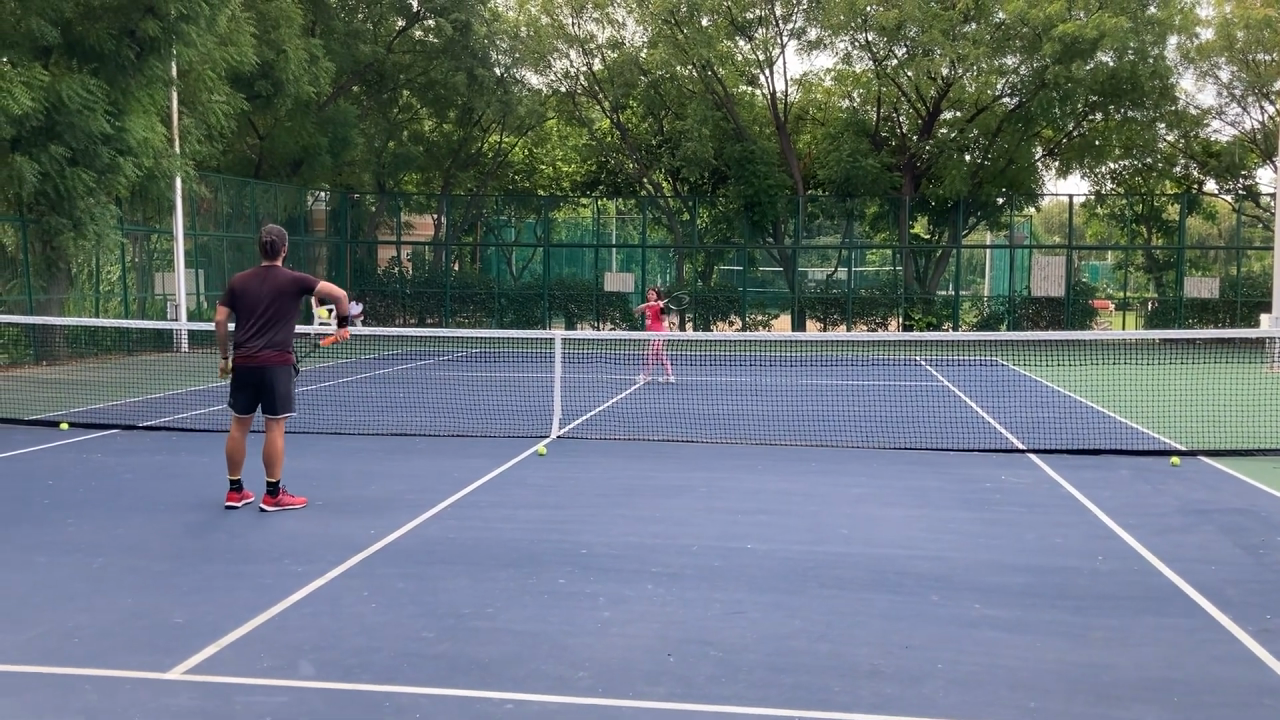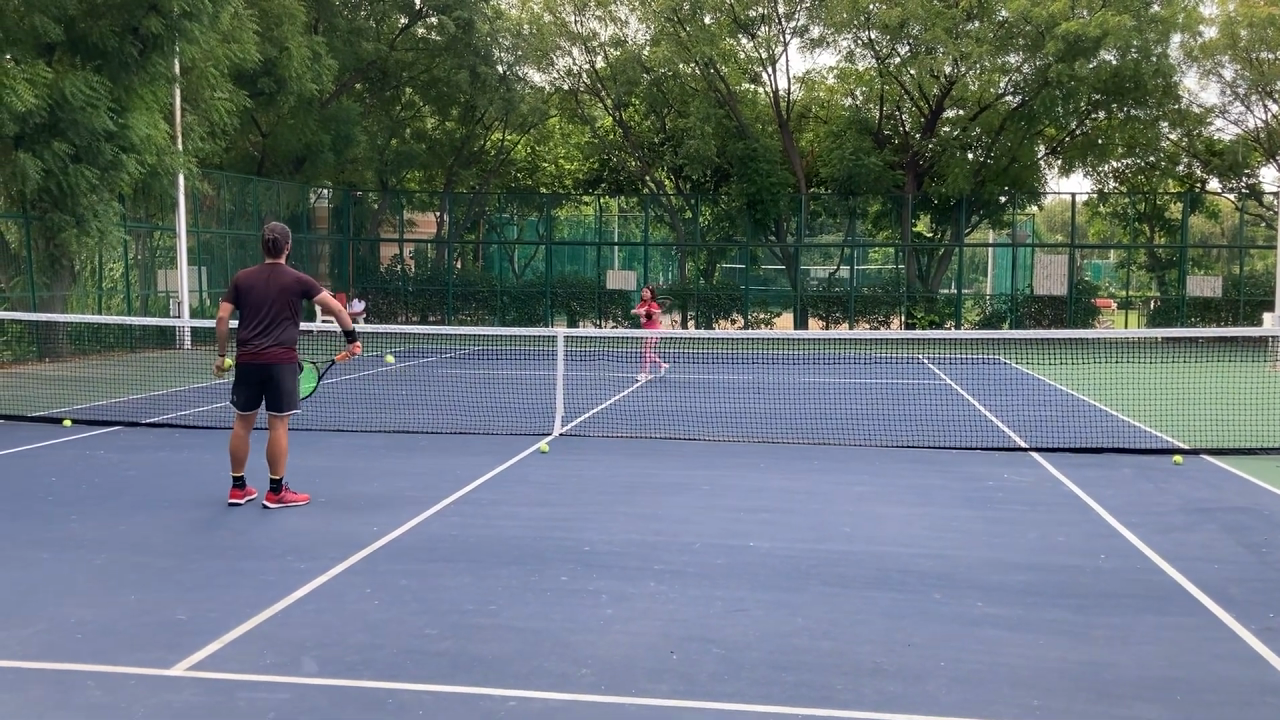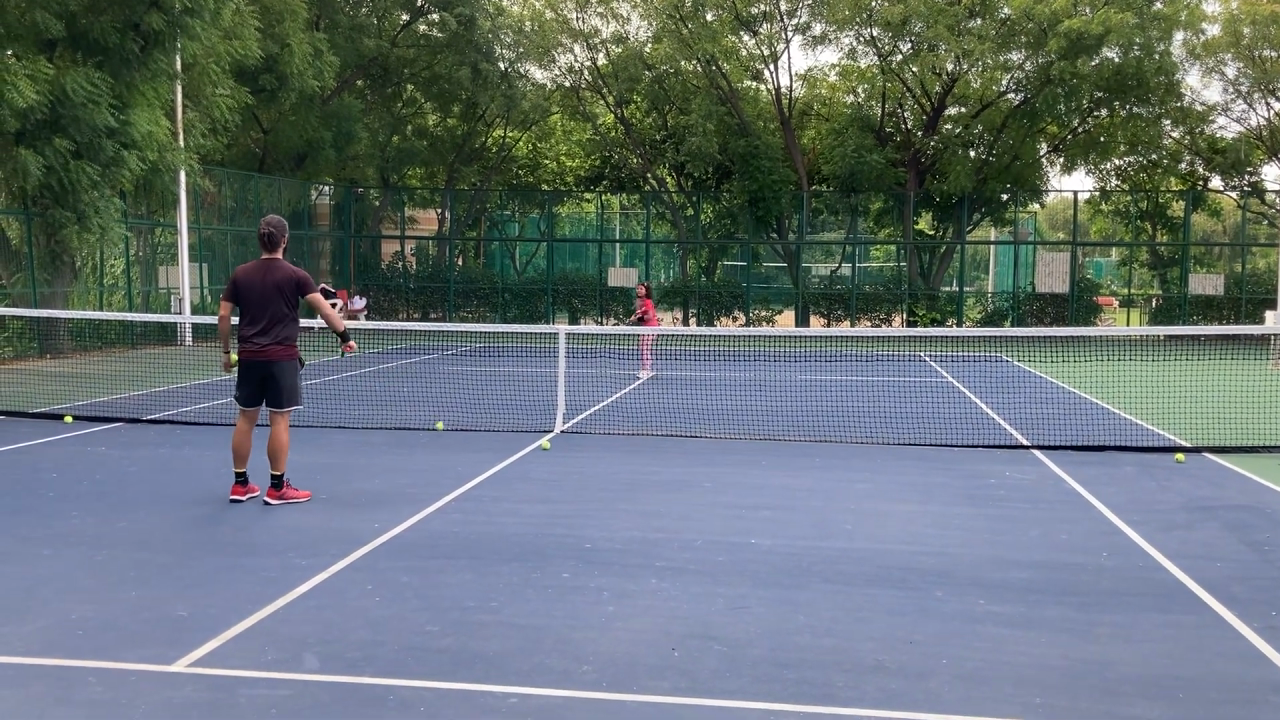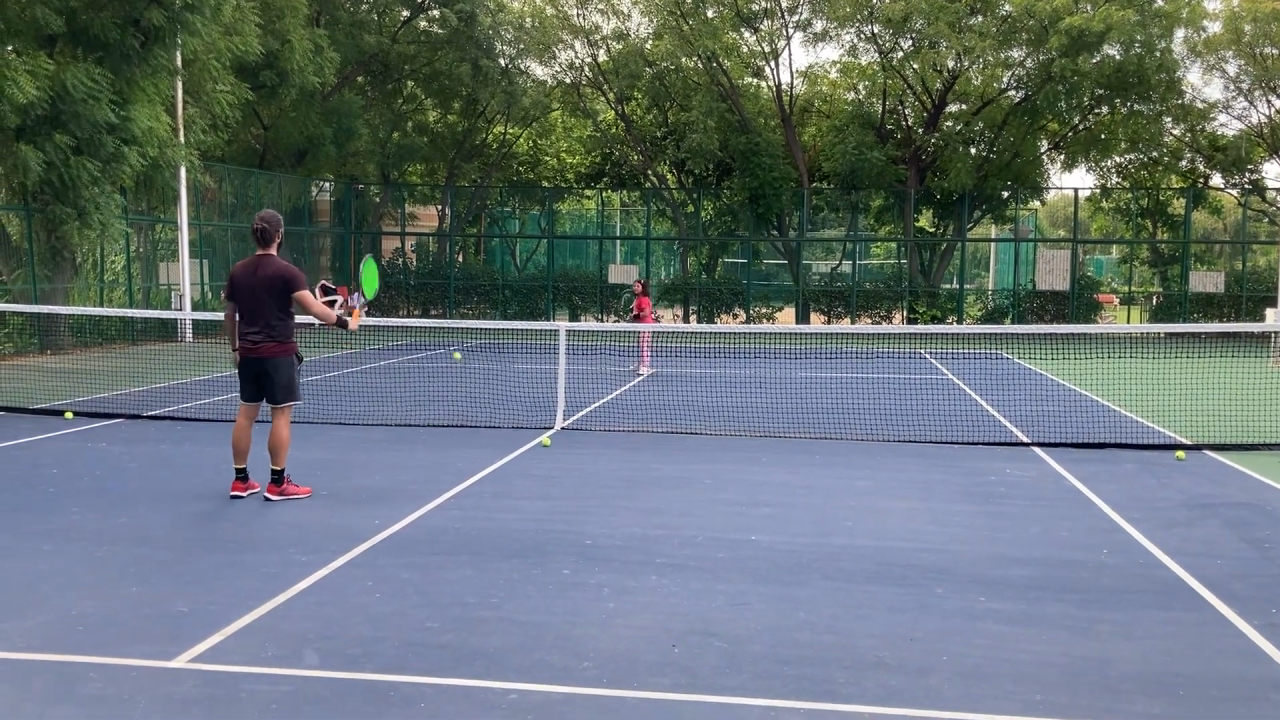
dt=0.2s
person 1, frame 1
left shoulder: (238, 280)
right shoulder: (293, 280)
left elbow: (220, 320)
right elbow: (338, 294)
left wrist: (224, 357)
right wrist: (343, 323)
left hip: (243, 363)
right hip: (275, 363)
left knee: (239, 426)
right knee: (275, 427)
left ankle: (234, 490)
right ankle: (273, 494)
person 1, frame 2
left shoulder: (242, 278)
right shoulder: (297, 280)
left elbow: (222, 317)
right elbow: (336, 308)
left wrist: (221, 354)
right wrist: (351, 338)
left hip: (247, 361)
right hip: (280, 361)
left knee: (242, 423)
right knee: (278, 425)
left ankle: (238, 487)
right ankle: (276, 491)
person 1, frame 3
left shoulder: (240, 274)
right shoulder: (295, 275)
left elbow: (224, 315)
right elbow: (325, 310)
left wrist: (226, 351)
right wrist: (345, 337)
left hip: (250, 357)
right hip: (281, 358)
left knee: (245, 420)
right knee: (279, 421)
left ankle: (240, 484)
right ankle: (277, 488)
person 1, frame 4
left shoulder: (237, 271)
right shoulder: (286, 271)
left elbow: (229, 314)
right elbow: (313, 308)
left wrist: (235, 347)
right wrist: (344, 322)
left hip: (249, 353)
right hip: (278, 353)
left knee: (246, 415)
right knee: (280, 416)
left ankle: (240, 480)
right ankle: (277, 484)
